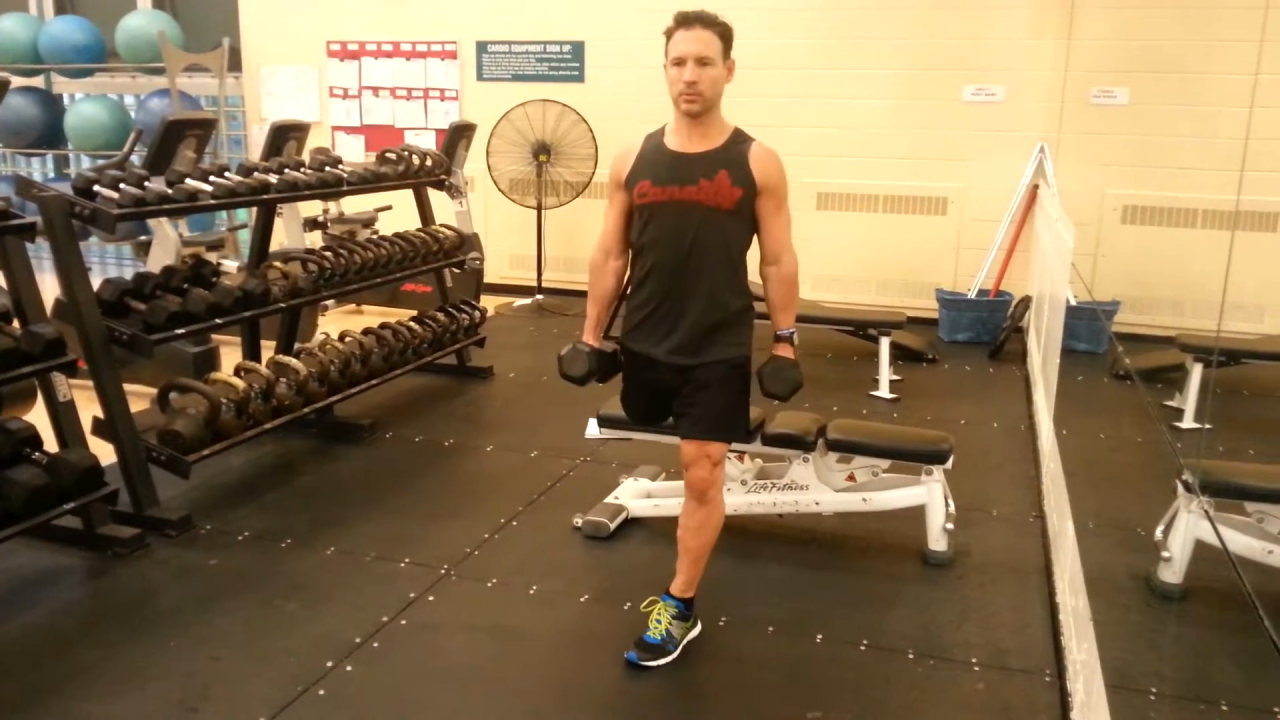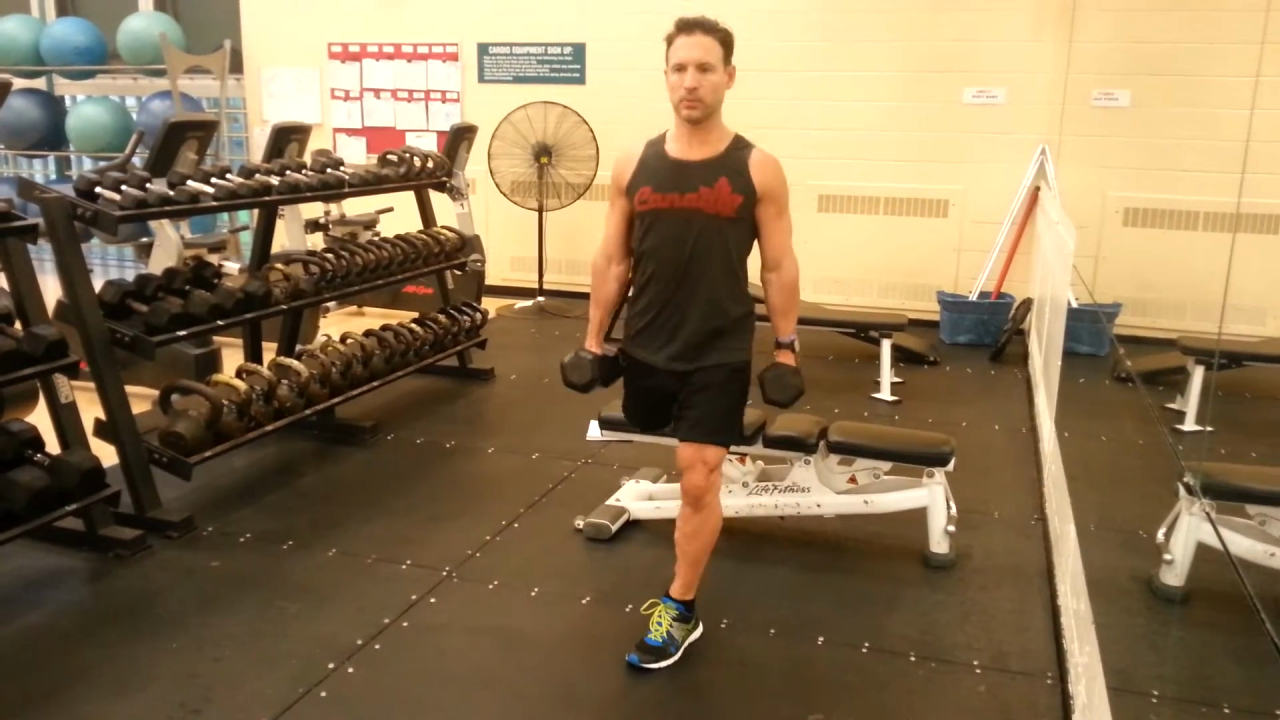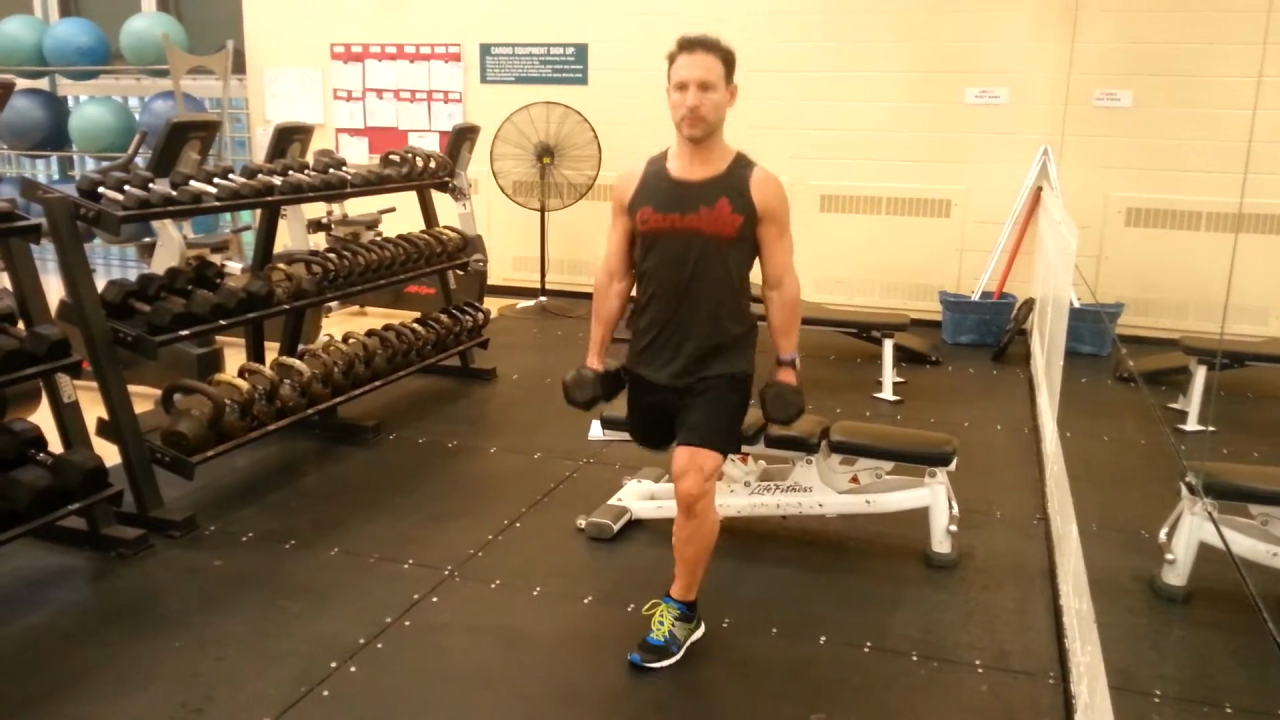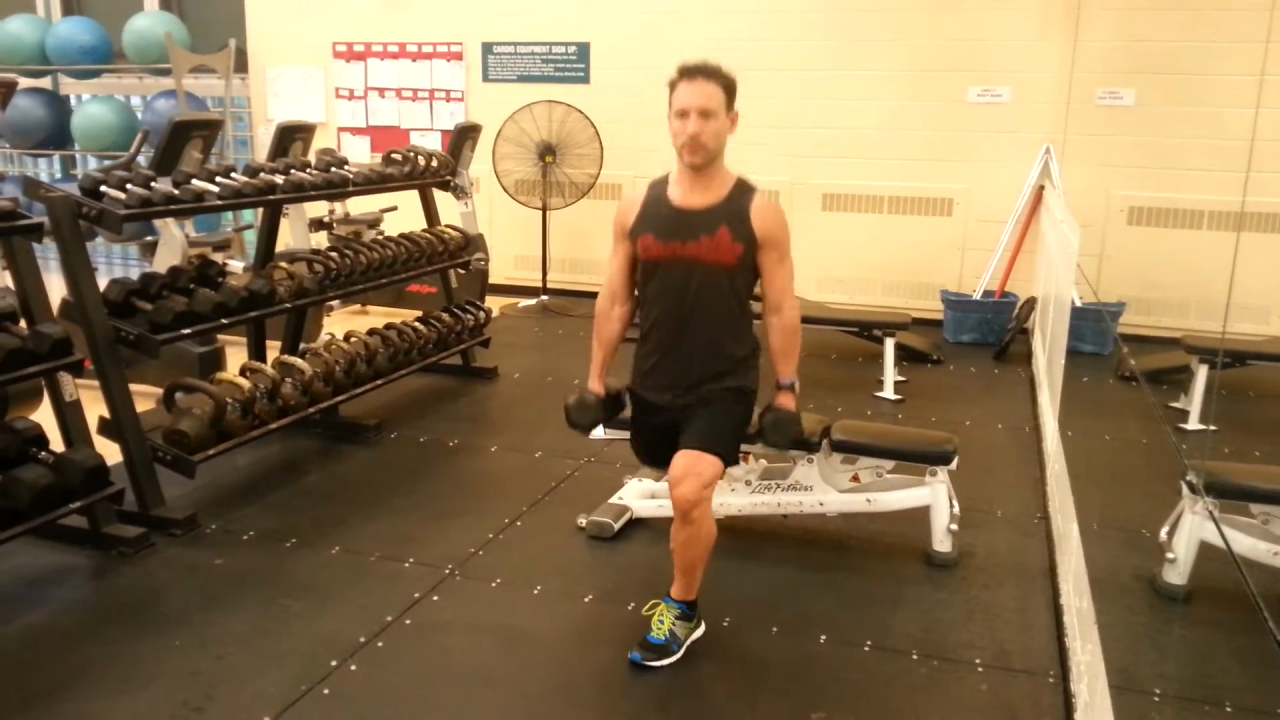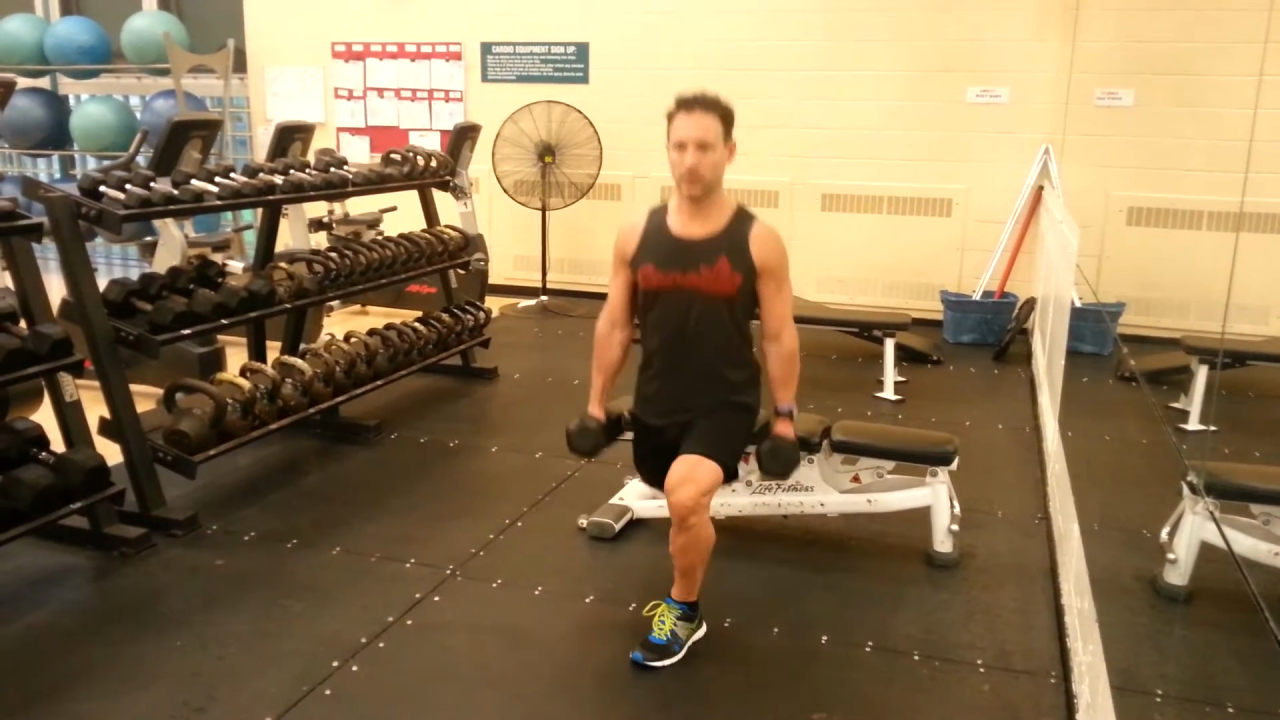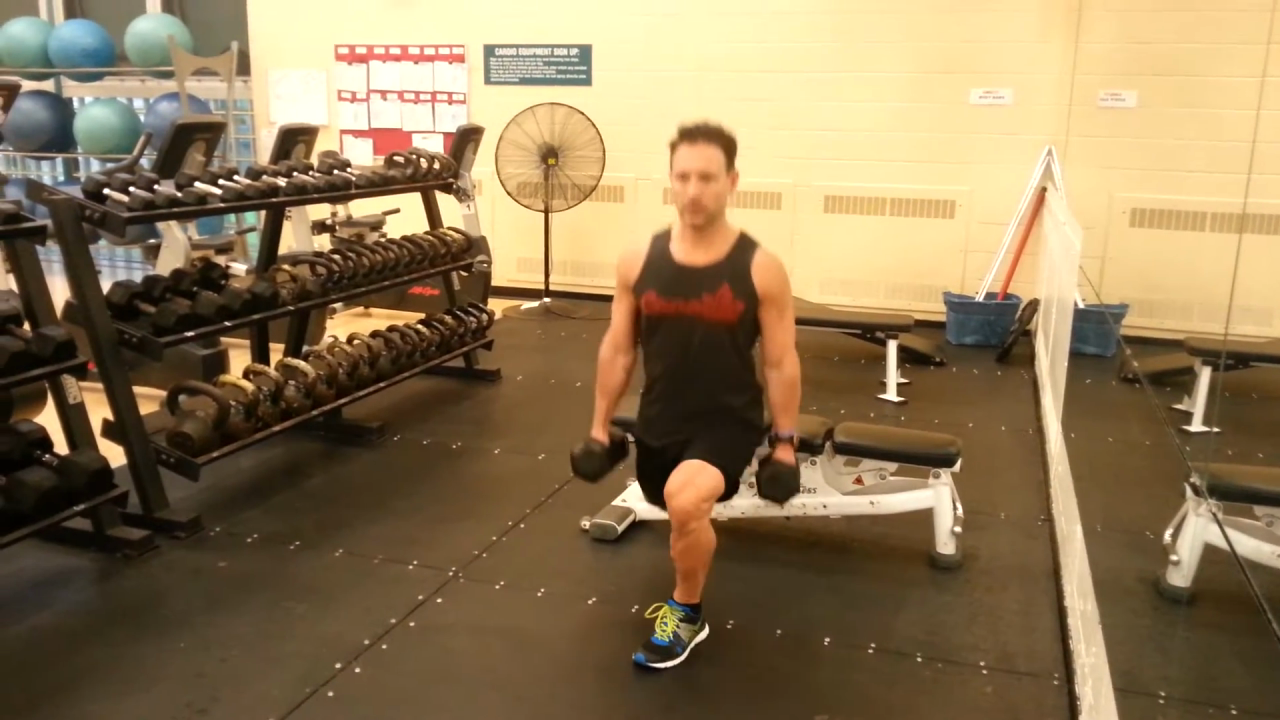
dt=0.1s
person 1, frame 1
left shoulder: (756, 162)
right shoulder: (633, 160)
left elbow: (779, 261)
right elbow: (610, 255)
left wrist: (784, 340)
right wrist: (592, 331)
left hip: (718, 347)
right hip: (645, 340)
left knee: (701, 477)
right knee: (686, 453)
left ankle: (679, 608)
person 1, frame 2
left shoulder: (757, 168)
right shoulder: (633, 165)
left elbow: (779, 267)
right elbow: (612, 260)
left wrist: (785, 347)
right wrist: (594, 337)
left hip: (718, 352)
right hip: (646, 346)
left knee: (698, 481)
right knee: (684, 456)
left ankle: (680, 610)
person 1, frame 3
left shoulder: (758, 188)
right shoulder: (636, 183)
left elbow: (781, 285)
right elbow: (613, 277)
left wrist: (786, 364)
right wrist: (596, 353)
left hip: (720, 366)
right hip: (650, 361)
left knee: (691, 486)
right knee: (674, 460)
left ankle: (682, 611)
person 1, frame 4
left shoulder: (758, 213)
right shoulder: (637, 207)
left elbow: (781, 309)
right elbow: (615, 300)
left wrist: (786, 389)
right wrist: (597, 375)
left hip: (723, 382)
right hip: (654, 380)
left knee: (688, 493)
right knee: (672, 472)
left ankle: (682, 610)
person 1, frame 5
left shoulder: (758, 242)
right shoulder: (636, 235)
left elbow: (780, 337)
right elbow: (614, 325)
left wrist: (784, 415)
right wrist: (597, 401)
left hip: (724, 402)
right hip: (657, 401)
left knee: (685, 497)
right knee: (670, 487)
left ankle: (684, 612)
person 1, frame 6
left shoulder: (760, 269)
right shoulder: (638, 261)
left elbow: (781, 364)
right elbow: (617, 349)
left wrist: (784, 441)
right wrist: (600, 423)
left hip: (728, 419)
right hip: (660, 421)
left knee: (685, 503)
right knee: (672, 498)
left ankle: (687, 613)
right ankle: (702, 490)
